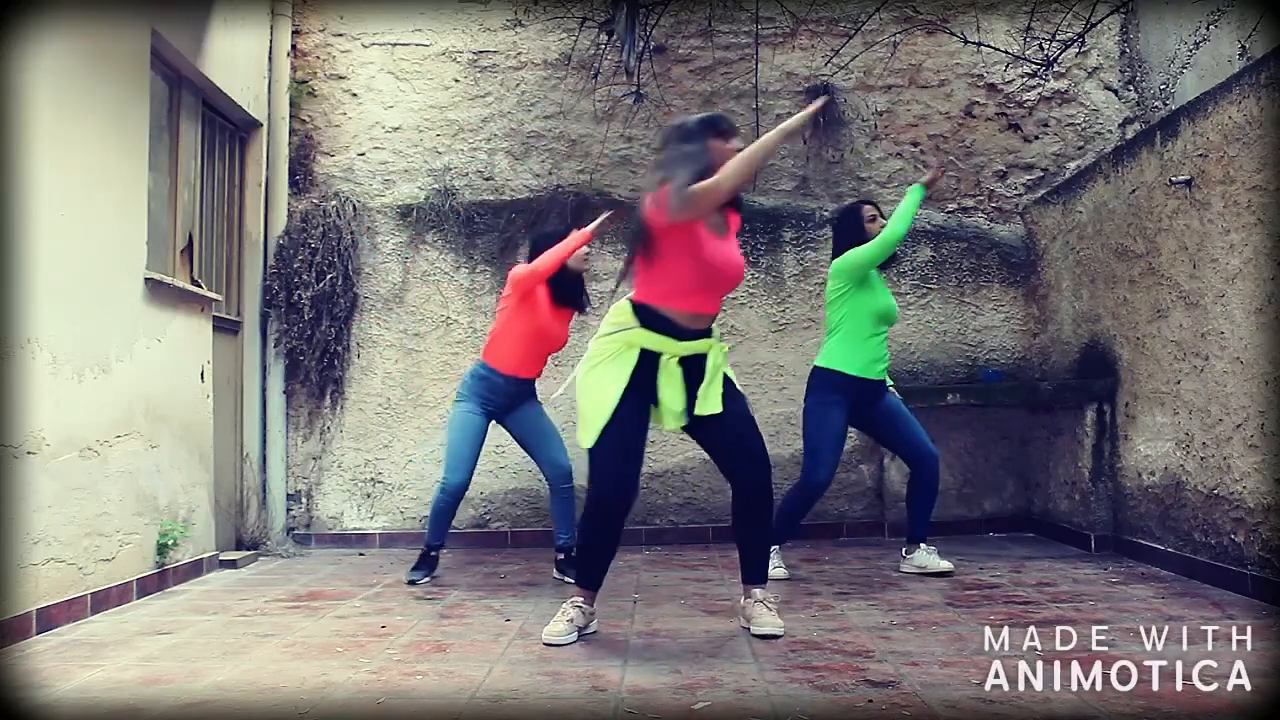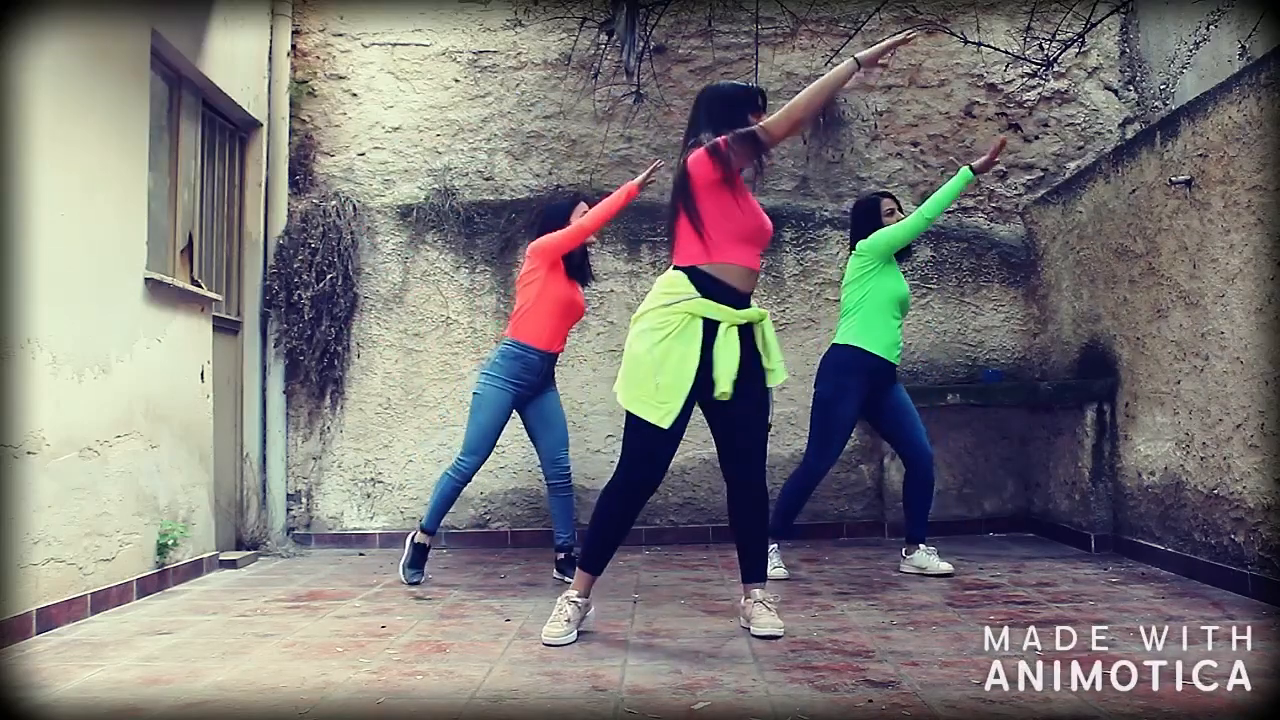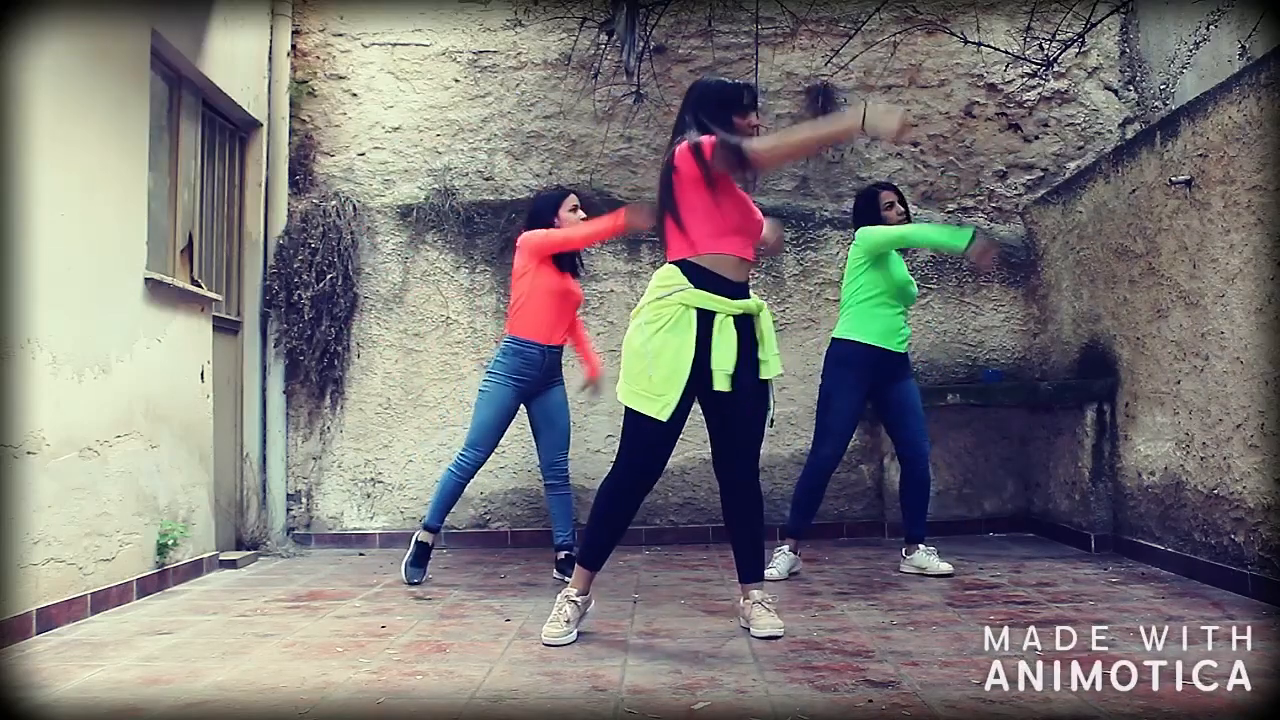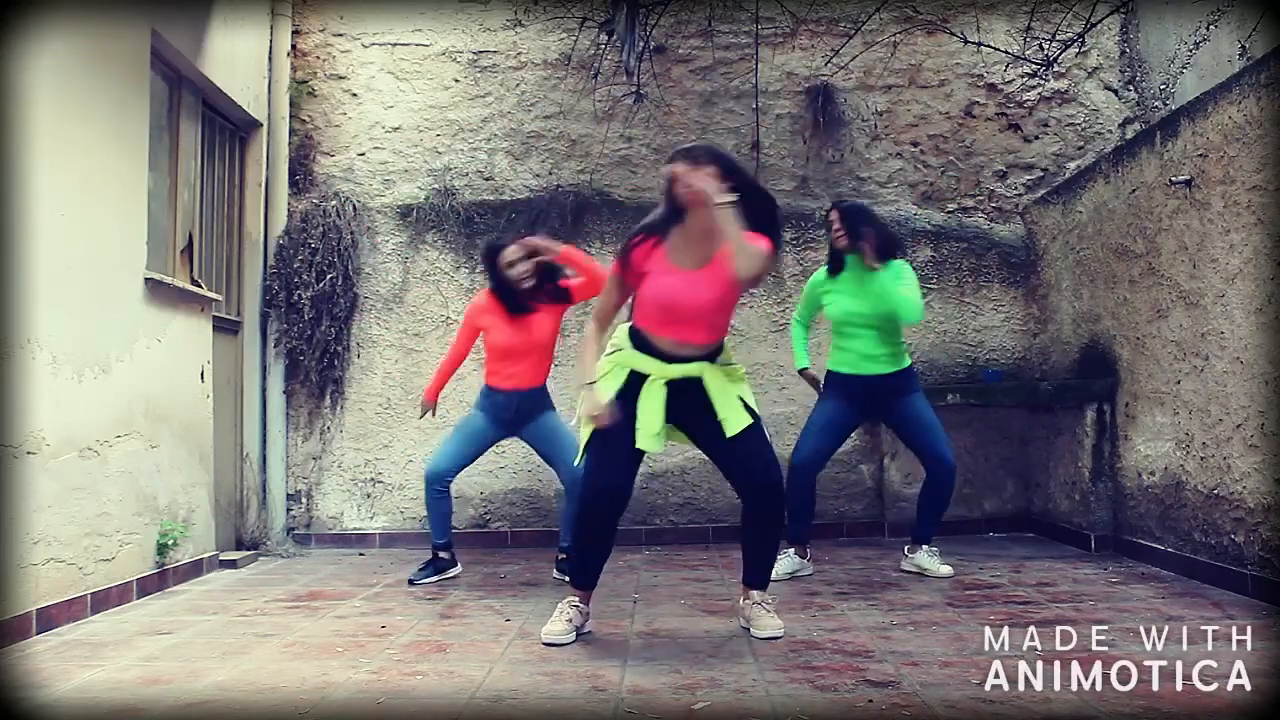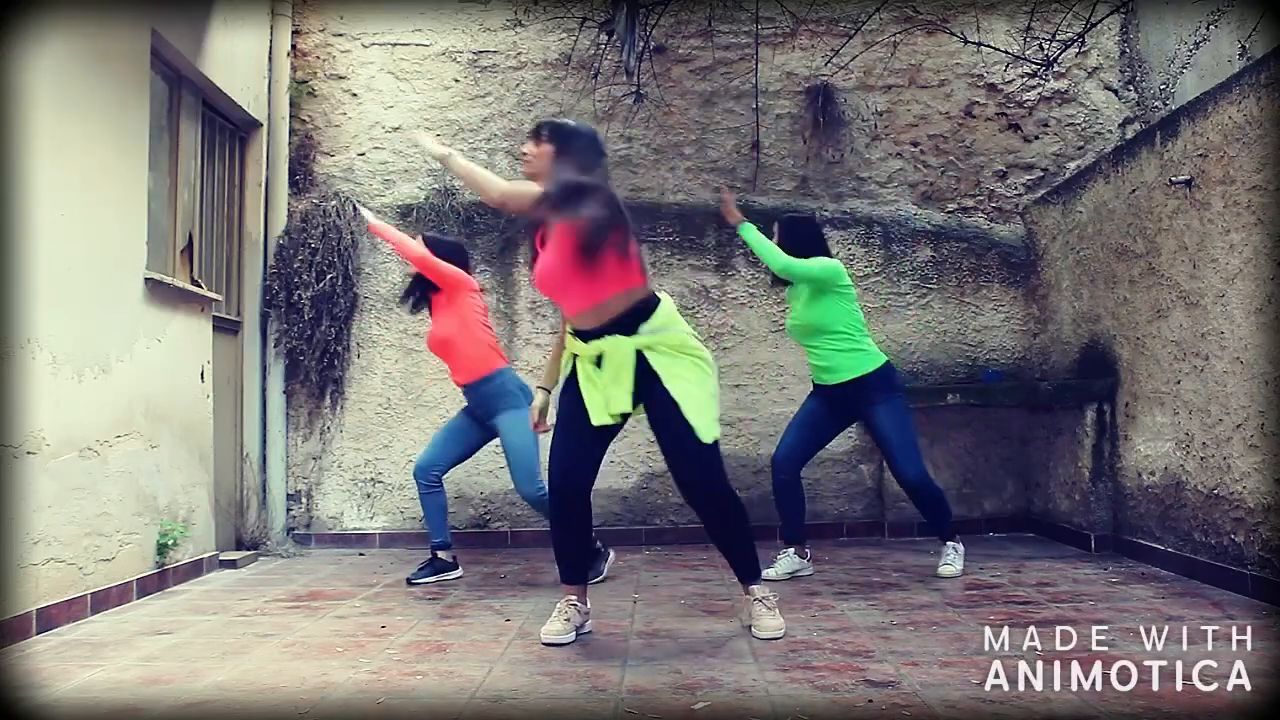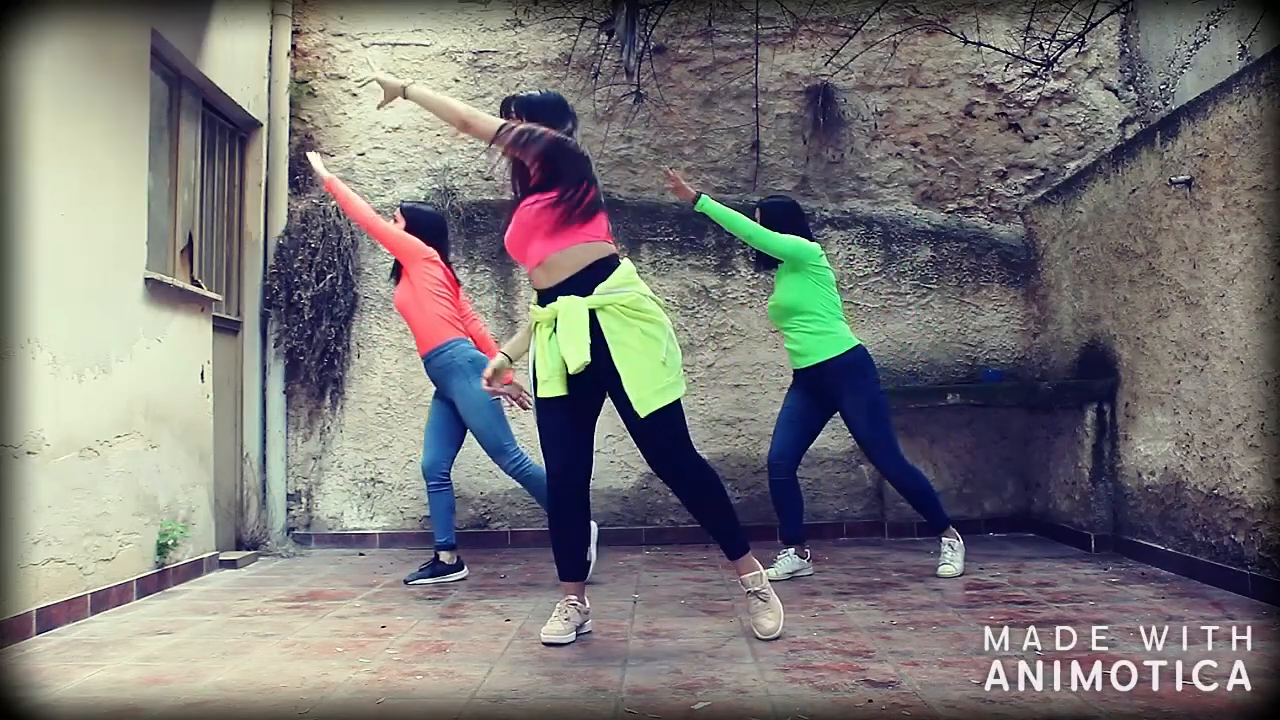
dt=0.4s
person 1, frame 1
left shoulder: (728, 219)
right shoulder: (670, 202)
right elbow: (727, 180)
right wrist: (793, 122)
left hip: (696, 359)
right hip: (634, 354)
left knee: (754, 473)
right knee: (610, 489)
left ankle: (754, 594)
right ankle: (582, 603)
person 1, frame 2
left shoulder: (727, 181)
right shoulder: (707, 160)
right elbow: (791, 119)
right wrist: (858, 61)
left hip: (733, 331)
right hip: (685, 323)
left knee: (747, 469)
right knee: (640, 470)
left ankle: (754, 595)
right ankle: (578, 595)
person 1, frame 3
left shoulder: (724, 177)
right shoulder: (695, 153)
right elbow: (776, 148)
left wrist: (760, 234)
right wrist: (864, 120)
left hip: (737, 326)
right hip: (684, 318)
left knee: (739, 467)
right knee: (637, 466)
left ankle: (752, 594)
right ankle: (576, 592)
person 1, frame 4
left shoulder: (747, 240)
right shoulder: (644, 241)
left elbow: (748, 273)
right elbow: (600, 319)
left wrist: (723, 204)
right wrist: (593, 383)
left hip: (706, 382)
right hip: (639, 379)
left knee: (764, 485)
right knee: (600, 492)
left ankle: (755, 596)
right ankle: (577, 602)
person 1, frame 5
left shoulder: (585, 198)
right shoulder: (549, 232)
left elbow: (497, 193)
left wrist: (448, 155)
right wrist: (545, 385)
left hip: (653, 351)
right hip: (593, 363)
left knee: (703, 480)
right knee: (564, 485)
left ankle: (755, 590)
right ankle: (573, 601)
person 1, frame 6
left shoulder: (558, 158)
right shoulder: (532, 202)
left elbow: (469, 119)
left wrist: (404, 88)
right wrist: (507, 353)
left hip: (612, 316)
right hip: (559, 335)
left knee: (672, 454)
right knee: (564, 473)
left ankle: (751, 574)
right ankle: (573, 601)
person 2, frame 1
left shoulder: (874, 278)
right shoulder: (847, 266)
right elbow: (895, 235)
left wrist: (886, 380)
right wrist: (920, 188)
left hip: (871, 390)
right hip: (832, 386)
left knee: (926, 459)
right knee: (816, 478)
left ankle: (915, 550)
right ankle: (773, 549)
person 2, frame 2
left shoulder: (886, 267)
right shoulder: (868, 250)
right elbow: (923, 217)
right wrist: (972, 170)
left hip: (883, 376)
right hip: (847, 367)
left knee: (921, 458)
right knee: (818, 462)
left ankle: (914, 550)
right ankle: (772, 545)
person 2, frame 3
left shoulder: (897, 255)
right shoulder: (868, 237)
right elbow: (913, 233)
right wrist: (968, 241)
left hip: (895, 364)
right hip: (852, 357)
left knee: (916, 456)
right knee: (824, 456)
left ankle: (914, 549)
right ankle: (789, 546)
person 2, frame 4
left shoulder: (896, 269)
right shoulder: (824, 279)
left elbow: (913, 316)
right elbow: (799, 323)
left wrist: (878, 263)
right wrist: (804, 364)
left hip: (897, 385)
right hip: (842, 388)
left knee: (943, 463)
right knee: (802, 462)
left ankle: (919, 548)
right ankle: (798, 552)
person 2, frame 5
left shoulder: (829, 271)
right shoulder: (797, 290)
left elbow: (783, 264)
left wrist: (741, 225)
left hip: (874, 385)
right hip: (829, 393)
left knee: (912, 474)
right knee: (783, 463)
left ankle: (951, 544)
right ankle: (795, 553)
person 2, frame 6
left shoulder: (806, 253)
right shoulder: (784, 273)
left elbow: (750, 232)
left wrist: (696, 199)
left hip: (847, 369)
right hip: (807, 380)
left knee: (889, 462)
right knee: (779, 463)
left ankle: (948, 536)
right ankle: (796, 552)
person 3, frame 1
left shoulder: (566, 306)
right shoulder: (523, 280)
right elbow: (544, 265)
right wrist: (591, 229)
left hip: (521, 397)
right hip: (481, 388)
left knee: (561, 471)
right knee: (455, 481)
left ankle: (566, 557)
right ankle: (429, 553)
person 3, frame 2
left shoulder: (571, 276)
right shoulder: (541, 251)
right elbow: (588, 226)
right wrist: (634, 188)
left hip: (543, 377)
right hip: (510, 367)
left knee: (559, 470)
right knee: (468, 462)
left ankle: (566, 557)
right ankle: (422, 537)
person 3, frame 3
left shoulder: (568, 266)
right shoulder: (531, 242)
left elbow: (571, 320)
right elbow: (573, 237)
left wrist: (592, 364)
right wrist: (623, 222)
left hip: (550, 372)
right hip: (515, 363)
left knee: (556, 469)
right knee: (471, 458)
left ankle: (565, 556)
right ankle: (425, 537)
person 3, frame 4
left shoulder: (554, 296)
right shoulder: (485, 305)
left elbow: (601, 281)
right elbow: (456, 353)
left wrist: (558, 251)
right wrist: (431, 392)
left hip: (536, 408)
right hip: (492, 408)
left knee: (579, 476)
right knee: (437, 472)
left ankle: (566, 558)
right ankle: (443, 556)
person 3, frame 5
left shoulder: (459, 283)
right shoulder: (439, 304)
left elbow: (413, 252)
left wrist: (374, 224)
left hip: (505, 397)
right hip: (477, 405)
left knee: (531, 490)
right knee: (426, 469)
left ankle: (590, 550)
right ankle: (443, 557)
person 3, frame 6
left shoulder: (423, 255)
right shoulder: (424, 271)
left elbow: (368, 219)
right elbow: (473, 325)
left wrist: (326, 177)
left hip: (460, 368)
right hip: (447, 377)
left knee: (510, 458)
right knee: (434, 469)
left ankle: (579, 529)
right ankle: (448, 558)
